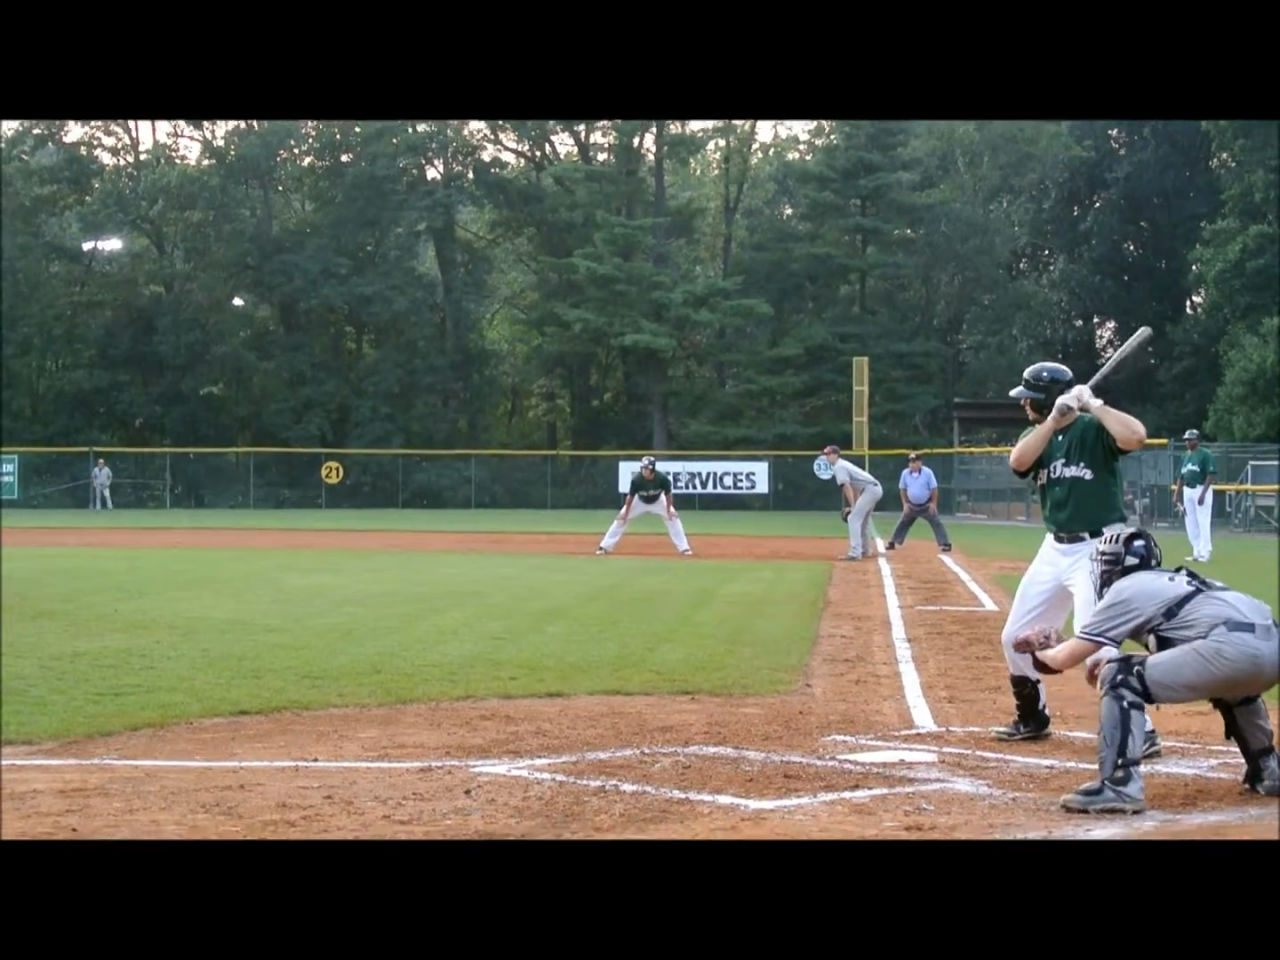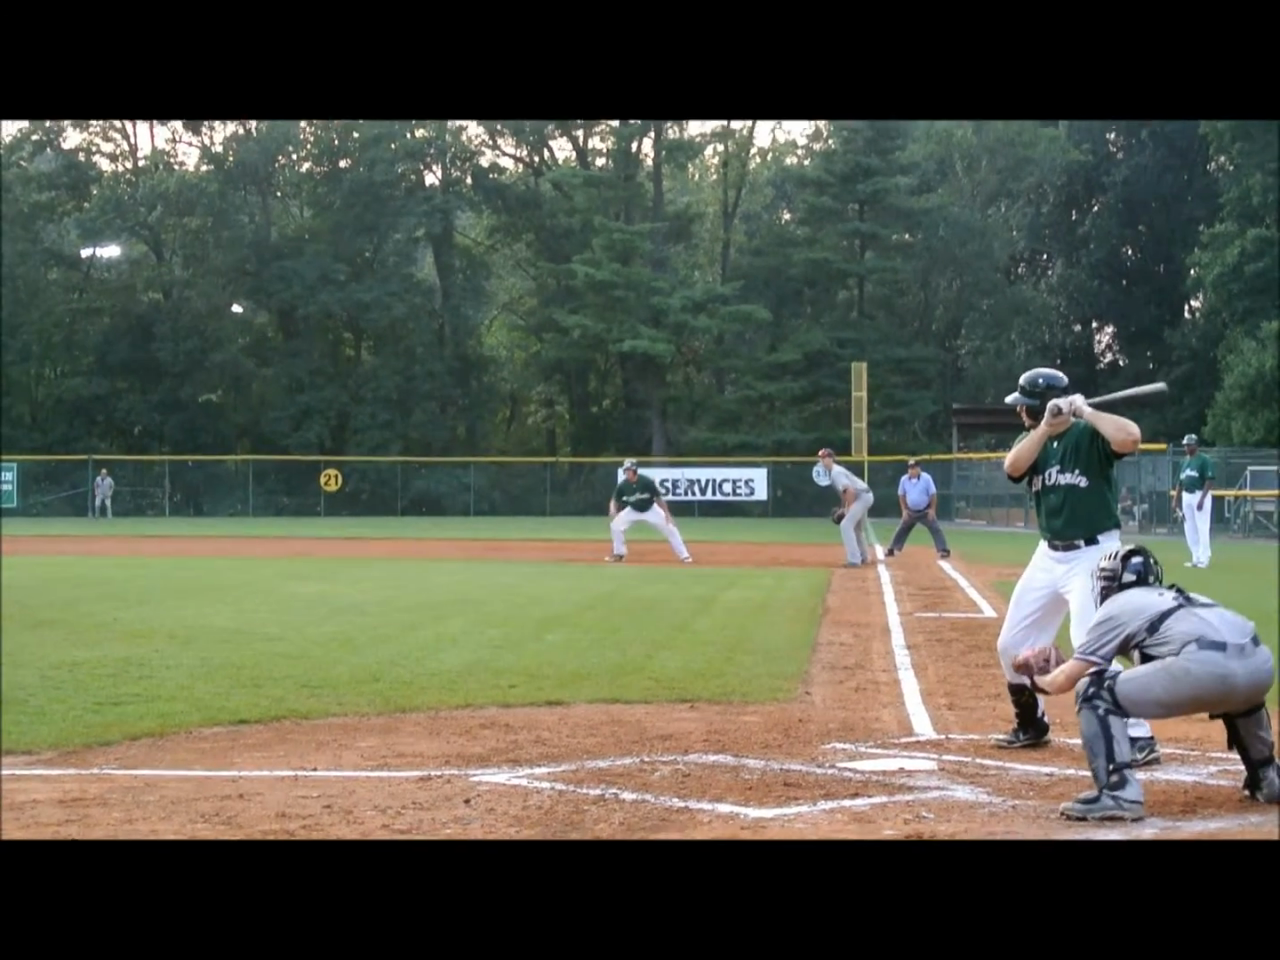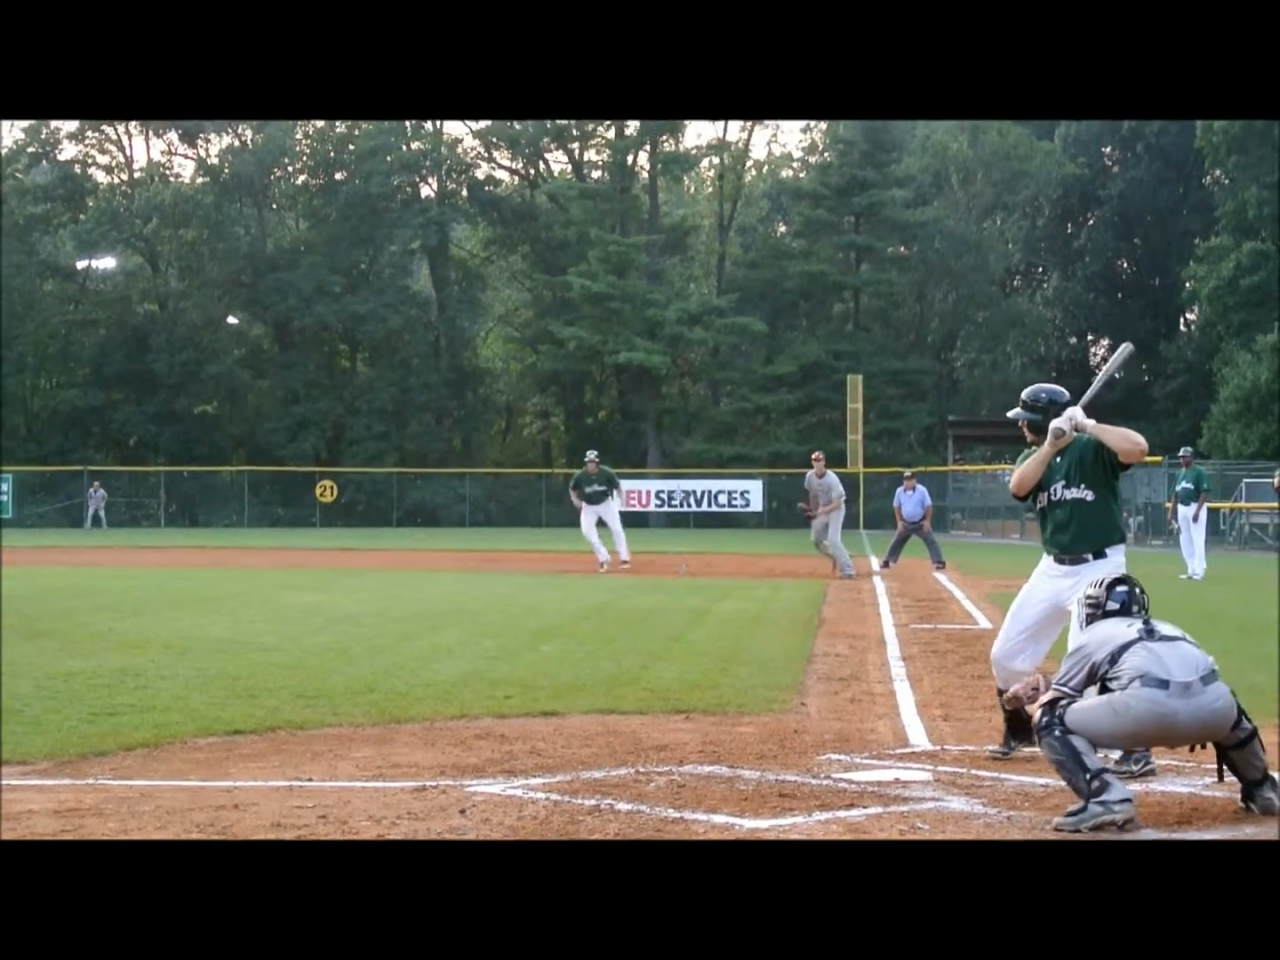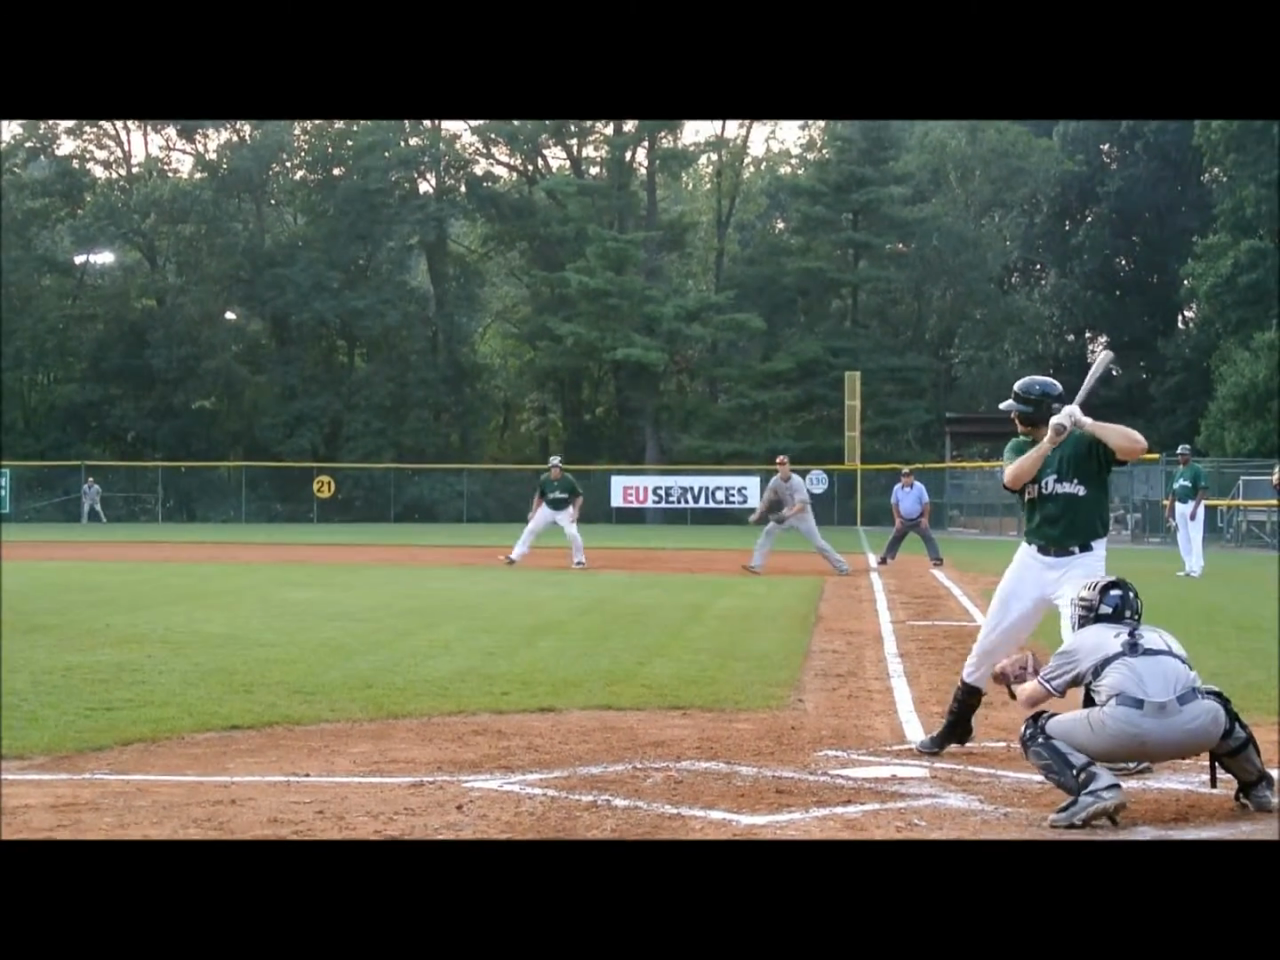
dt=0.3s
person 1, frame 1
left shoulder: (1095, 428)
right shoulder: (1037, 433)
left elbow: (1136, 436)
right elbow: (1018, 462)
left wrist: (1093, 404)
right wrist: (1055, 419)
left hip: (1097, 550)
right hip: (1054, 549)
right knee: (1017, 637)
left ankle: (1140, 732)
right ankle: (1033, 717)
person 1, frame 2
left shoulder: (1090, 434)
right shoulder: (1031, 438)
left elbow: (1130, 437)
right elbow: (1012, 467)
left wrist: (1083, 411)
right wrist: (1047, 426)
left hip: (1093, 556)
right hip: (1048, 556)
right knee: (1012, 645)
left ankle: (1141, 738)
right ankle: (1032, 724)
person 1, frame 3
left shoulder: (1093, 448)
right shoulder: (1034, 456)
left elbow: (1137, 448)
right elbow: (1018, 487)
left wrist: (1086, 424)
right wrist: (1050, 444)
left hip: (1098, 570)
right hip: (1052, 569)
right knee: (1006, 655)
left ankle: (1136, 749)
right ankle: (1019, 730)
person 1, frame 4
left shoulder: (1086, 444)
right shoulder: (1019, 448)
left elbow: (1137, 447)
right elbow: (1013, 478)
left wrist: (1086, 423)
right wrist: (1049, 441)
left hip: (1079, 563)
right hip: (1032, 561)
right knee: (990, 645)
right ankle: (955, 726)
person 2, frame 1
left shoulder: (1126, 589)
right shoulder: (1174, 580)
left elbow: (1066, 659)
left wrist: (1041, 652)
right wrist: (1110, 661)
left hip: (1235, 649)
left knee: (1120, 679)
left ankle: (1119, 787)
person 2, frame 2
left shoulder: (1118, 606)
right shoulder: (1179, 598)
left elbow: (1062, 681)
left wrist: (1039, 677)
left hip: (1206, 667)
left knee: (1094, 692)
left ankle: (1118, 794)
person 2, frame 3
left shoulder: (1093, 636)
right shoulder: (1167, 629)
left elbow: (1045, 707)
left wrist: (1031, 702)
left hip: (1152, 705)
right hip: (1212, 703)
left knee: (1050, 720)
left ankle: (1106, 798)
person 2, frame 4
left shoulder: (1082, 640)
right shoulder: (1162, 636)
left elbow: (1029, 699)
left wrist: (1016, 685)
left hip: (1129, 725)
right hip: (1194, 725)
left knee: (1035, 732)
right knee: (1216, 706)
left ankle: (1096, 789)
right ankle: (1257, 787)
